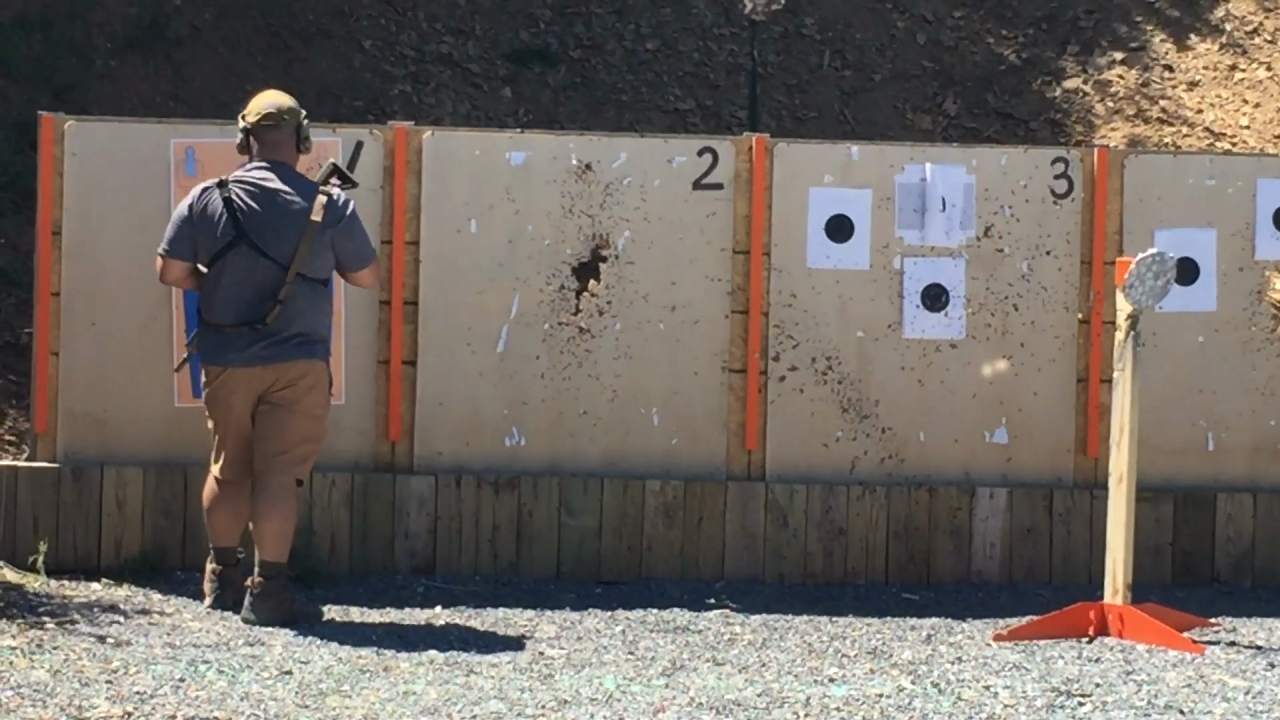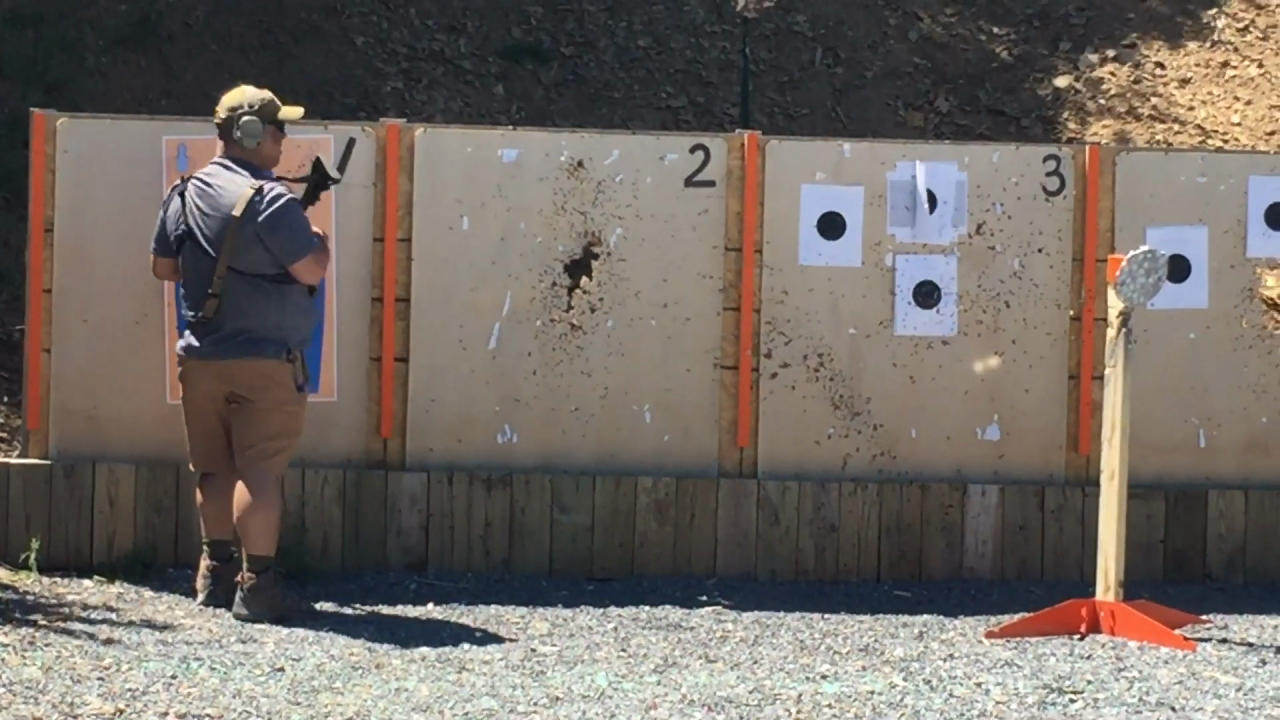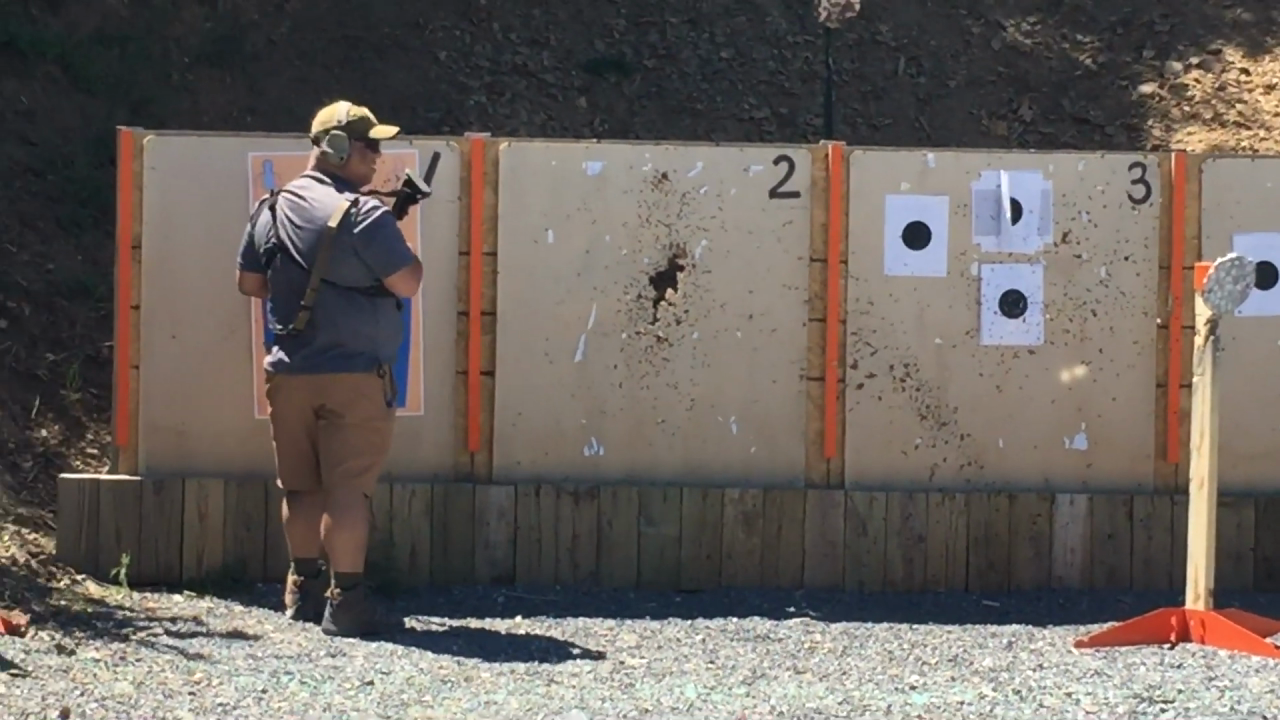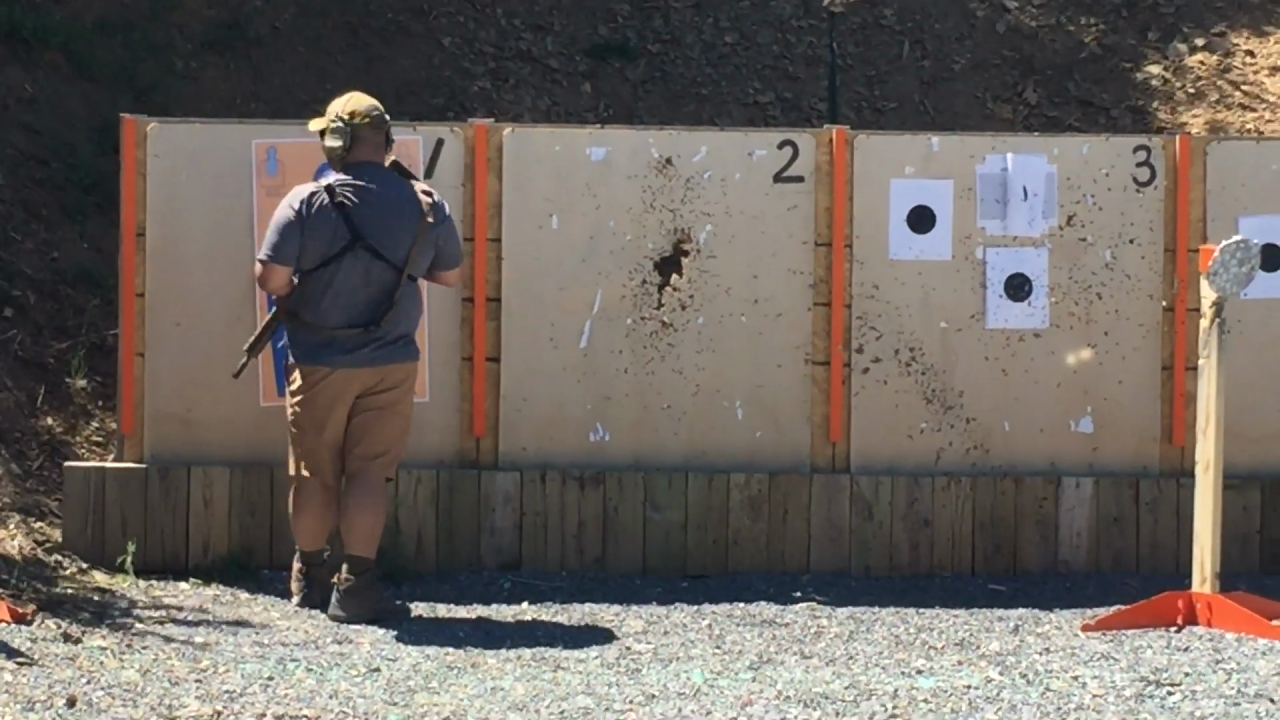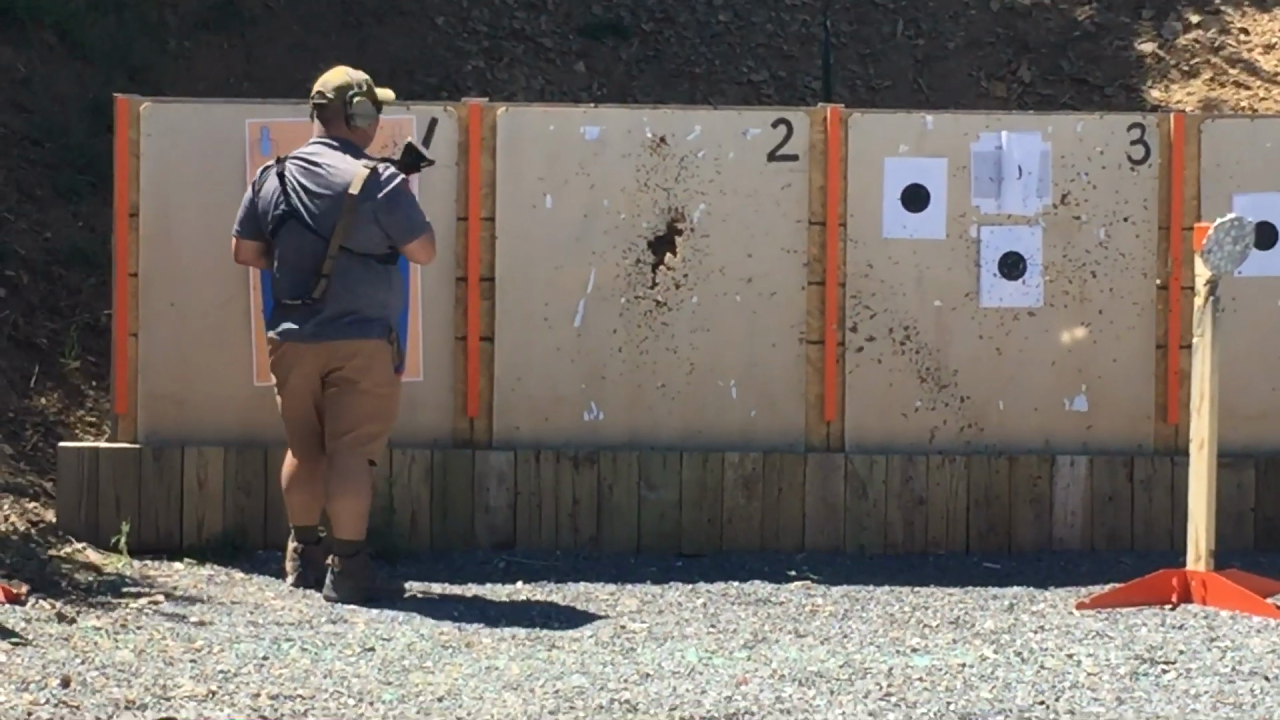
dt=1s
person 1, frame 1
left shoulder: (206, 199)
right shoulder: (330, 206)
left elbow: (170, 272)
right elbow: (366, 277)
left hip: (225, 361)
right hip: (297, 362)
left knee: (226, 471)
right knee: (277, 475)
left ankle: (222, 579)
right ankle: (268, 591)
person 1, frame 2
left shoulder: (183, 194)
right shoulder: (269, 198)
left elbow: (164, 267)
right elbow: (312, 271)
right wrist: (319, 239)
left hip: (202, 356)
right hip: (265, 359)
left knee: (217, 467)
right knee: (260, 470)
left ankle: (216, 574)
right ankle: (257, 587)
person 1, frame 3
left shoulder: (271, 208)
right shoulder: (363, 214)
left elbow: (249, 283)
right elbow: (407, 284)
right wrist: (403, 251)
left hip: (290, 370)
right hip: (354, 373)
left knee: (301, 485)
right knee: (347, 487)
left ankle: (303, 589)
right ankle: (346, 602)
person 1, frame 4
left shoulder: (308, 200)
right shoulder: (427, 205)
left elbow: (269, 279)
right elbow: (449, 276)
left wrist: (297, 292)
left hip: (320, 362)
right hip: (391, 362)
left knee: (313, 472)
right knee: (368, 472)
left ankle: (309, 578)
right ankle: (354, 586)
person 1, frame 5
left shoulder: (273, 176)
right shoulder: (378, 179)
left elbow: (245, 251)
right elbow: (424, 252)
left hip: (294, 337)
right hip: (361, 339)
left knee: (304, 449)
right knee: (352, 452)
left ankle: (304, 556)
right ankle: (346, 568)
